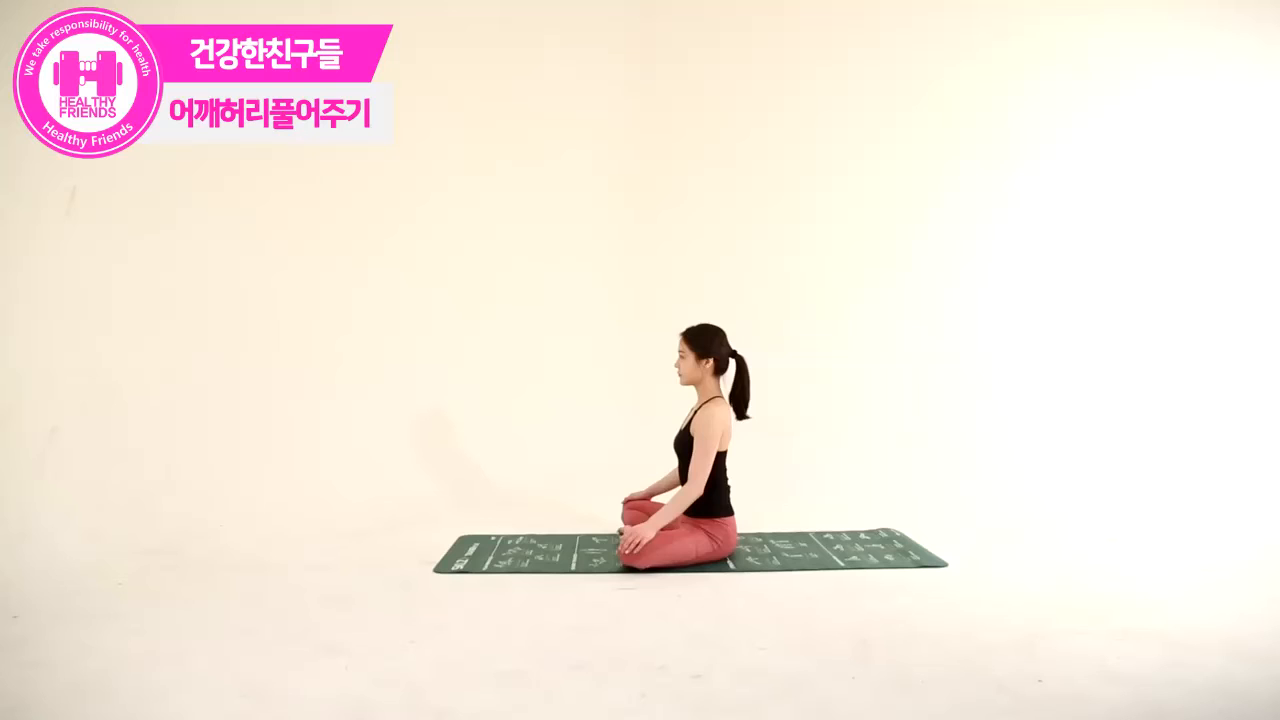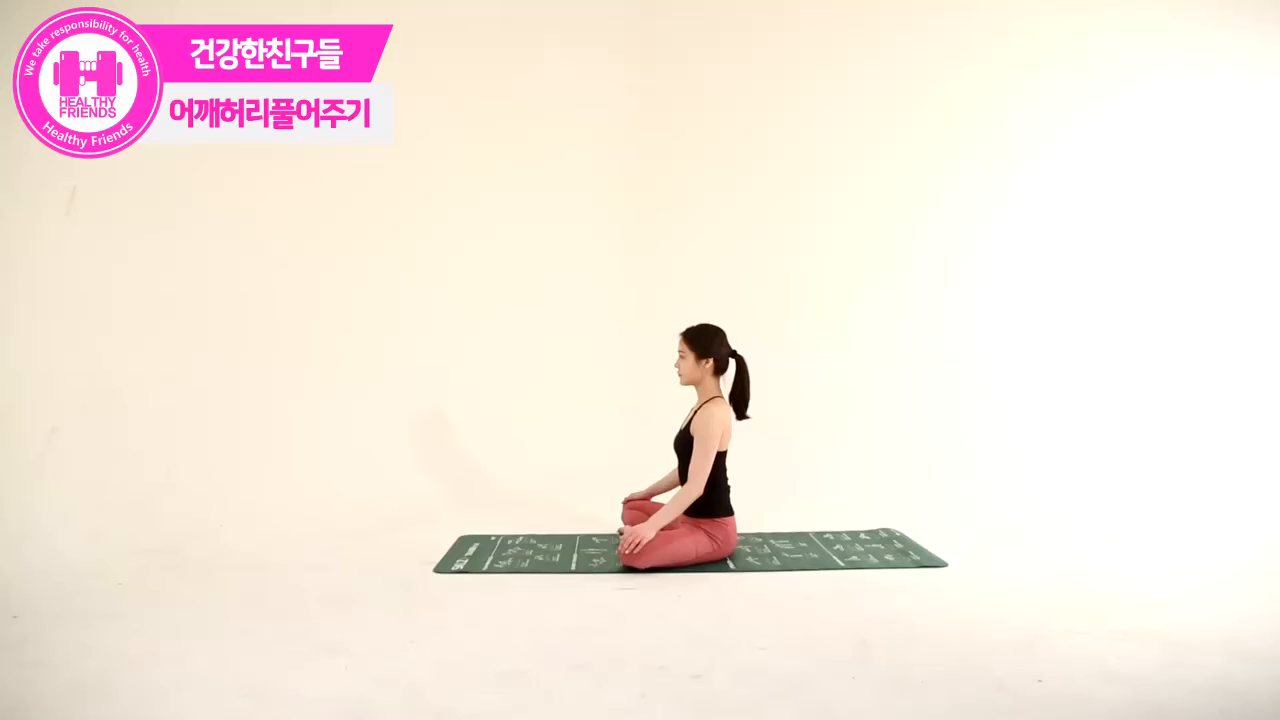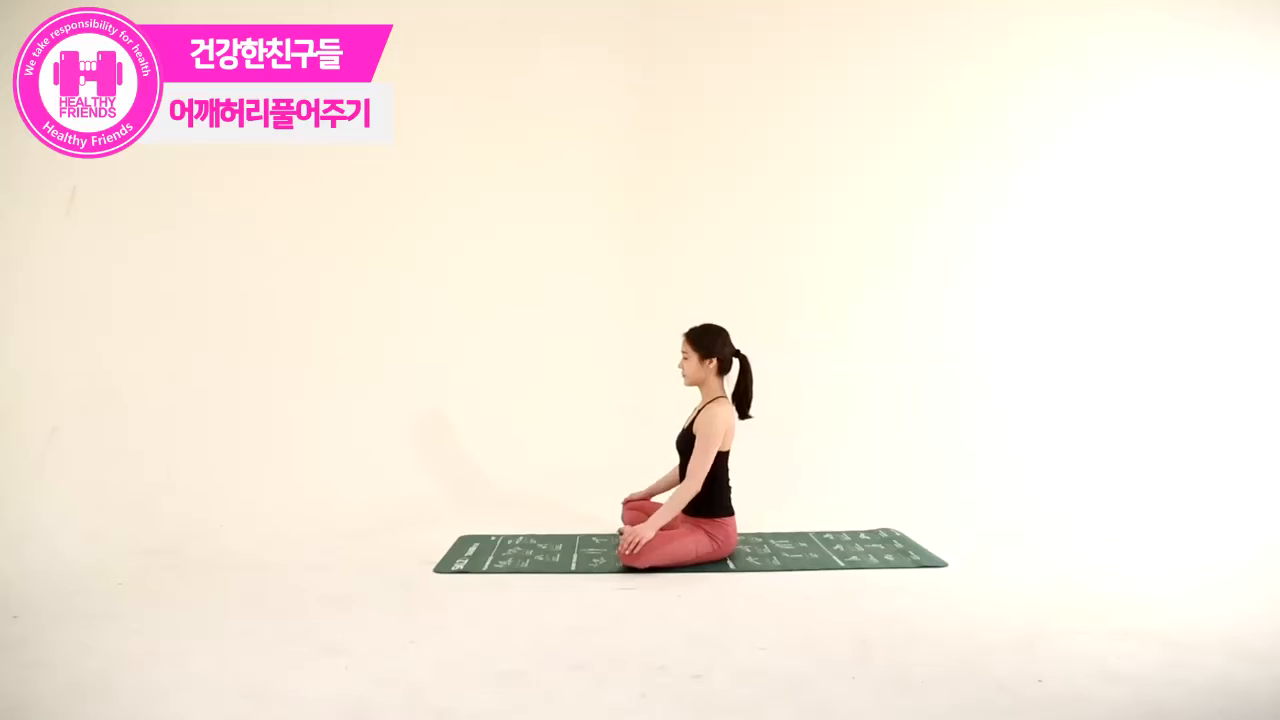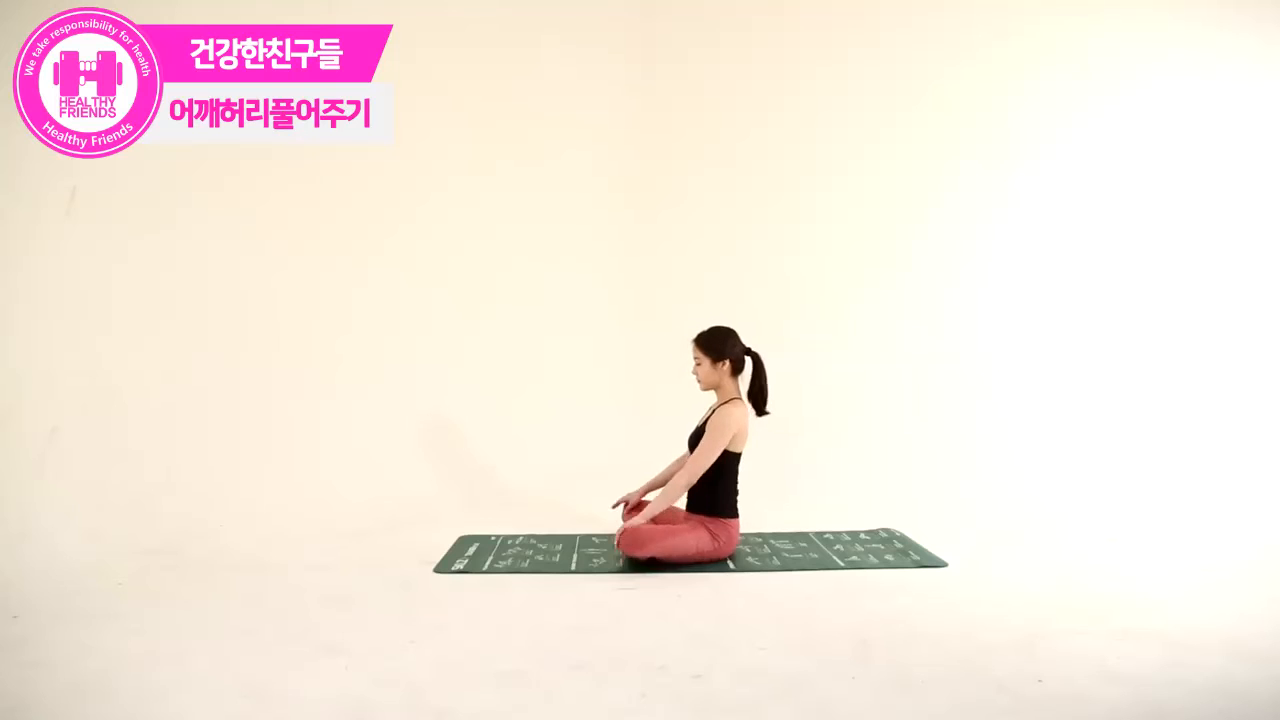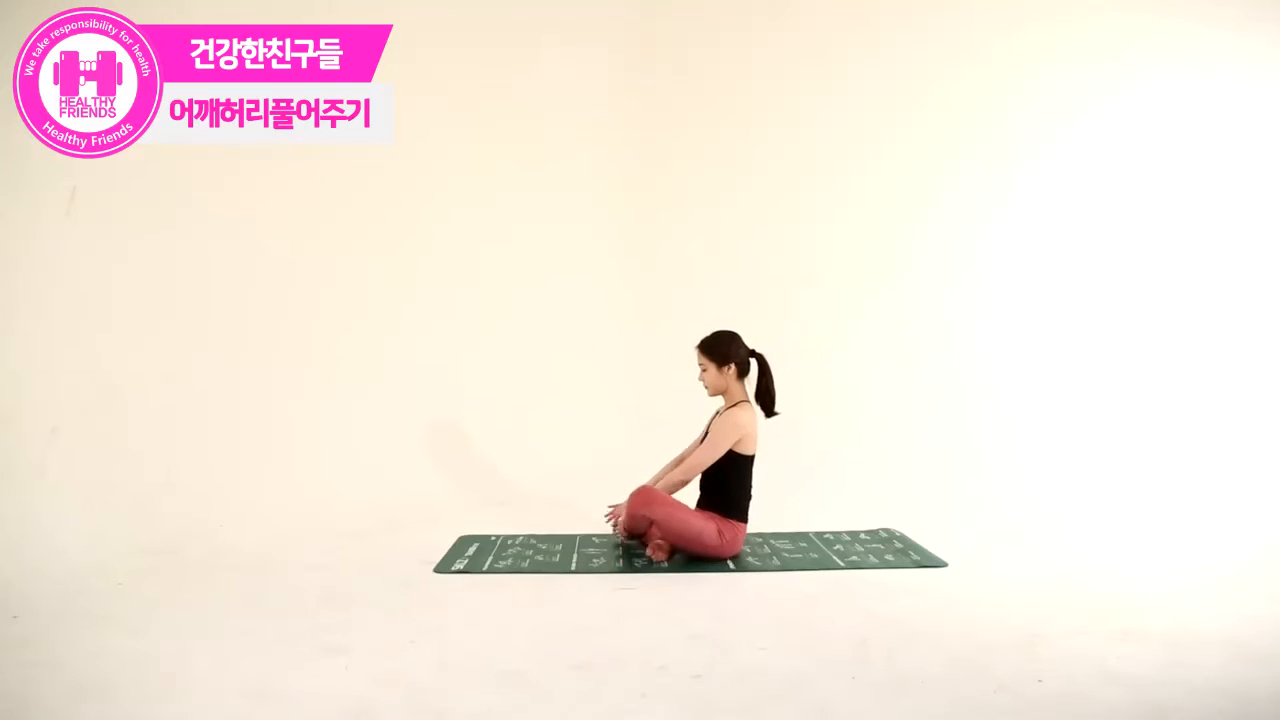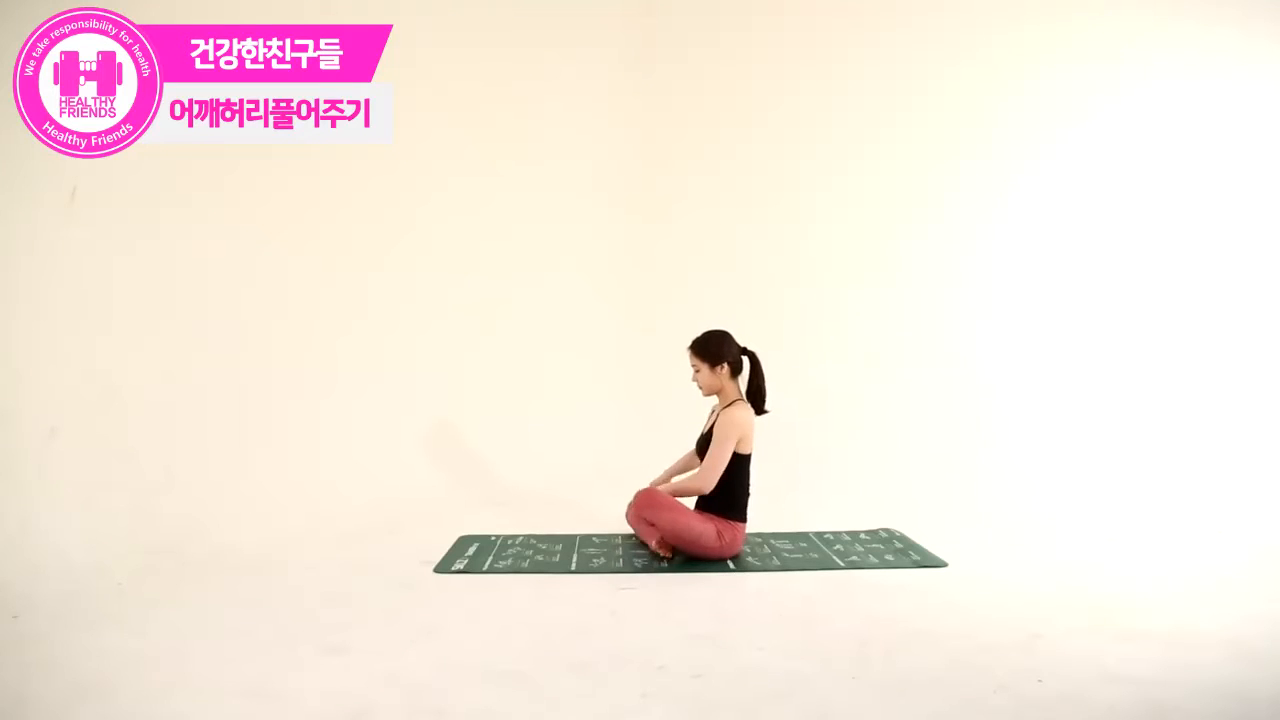
dt=0.3s
person 1, frame 1
left shoulder: (713, 413)
right shoulder: (704, 408)
left elbow: (696, 485)
left wrist: (652, 526)
right wrist: (648, 492)
left hip: (713, 531)
right hip: (695, 520)
left knee: (631, 552)
right knee: (632, 509)
person 1, frame 2
left shoulder: (713, 413)
right shoulder: (704, 408)
left elbow: (696, 485)
left wrist: (652, 526)
right wrist: (648, 492)
left hip: (712, 531)
right hip: (695, 520)
left knee: (631, 552)
right knee: (632, 509)
person 1, frame 3
left shoulder: (716, 413)
right shoulder: (707, 408)
left elbow: (694, 483)
left wrist: (652, 526)
right wrist: (648, 492)
left hip: (713, 531)
right hip: (695, 519)
left knee: (631, 552)
right knee: (632, 509)
person 1, frame 4
left shoulder: (730, 414)
right shoulder: (721, 409)
left elbow: (689, 475)
right elbow: (686, 460)
left wrist: (644, 517)
right wrist: (643, 490)
left hip: (716, 531)
right hip: (698, 519)
left knee: (631, 540)
right knee: (633, 510)
person 1, frame 5
left shoulder: (737, 418)
right shoulder: (726, 412)
left elbow: (685, 474)
right elbow: (683, 458)
left wrist: (634, 503)
right wrist: (632, 504)
left hip: (723, 532)
right hip: (709, 522)
left knee: (643, 499)
right knee: (636, 510)
person 1, frame 6
left shoulder: (735, 416)
right shoulder: (721, 411)
left elbow: (704, 483)
right elbow: (698, 455)
left wrist: (660, 489)
right wrist: (658, 481)
left hip: (722, 533)
right hip: (708, 523)
left knee: (645, 501)
right knee: (636, 509)
